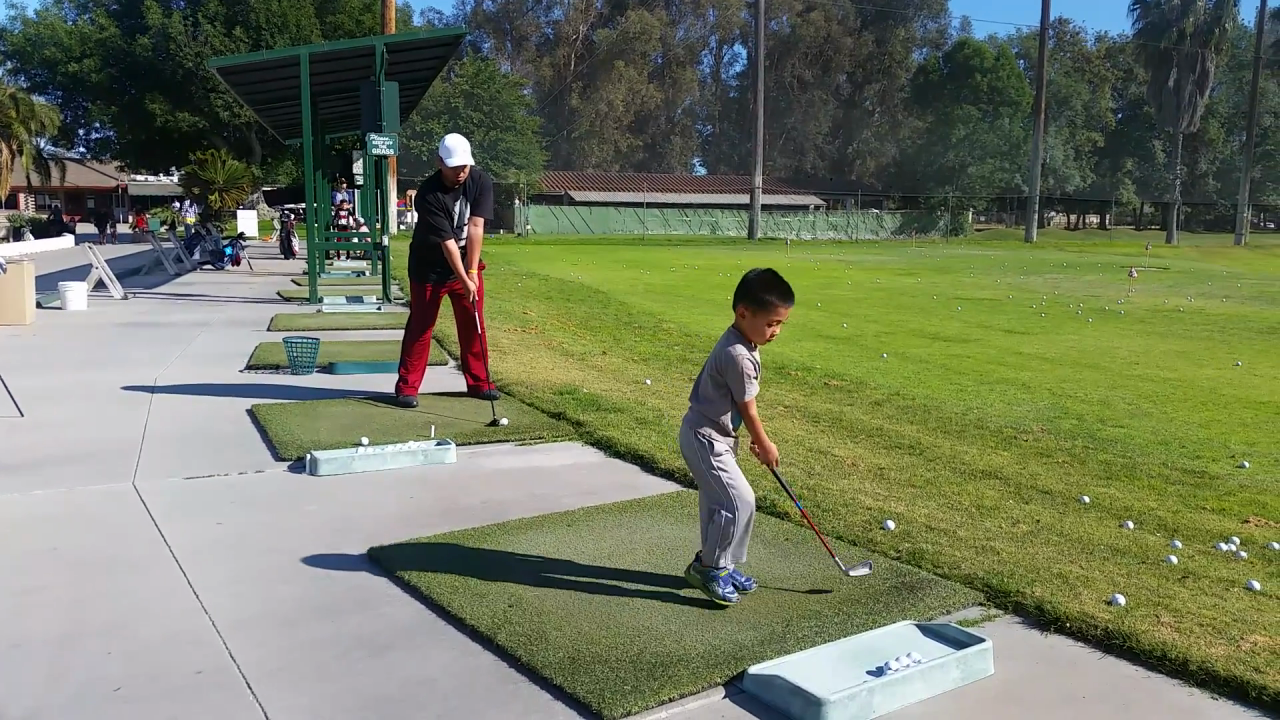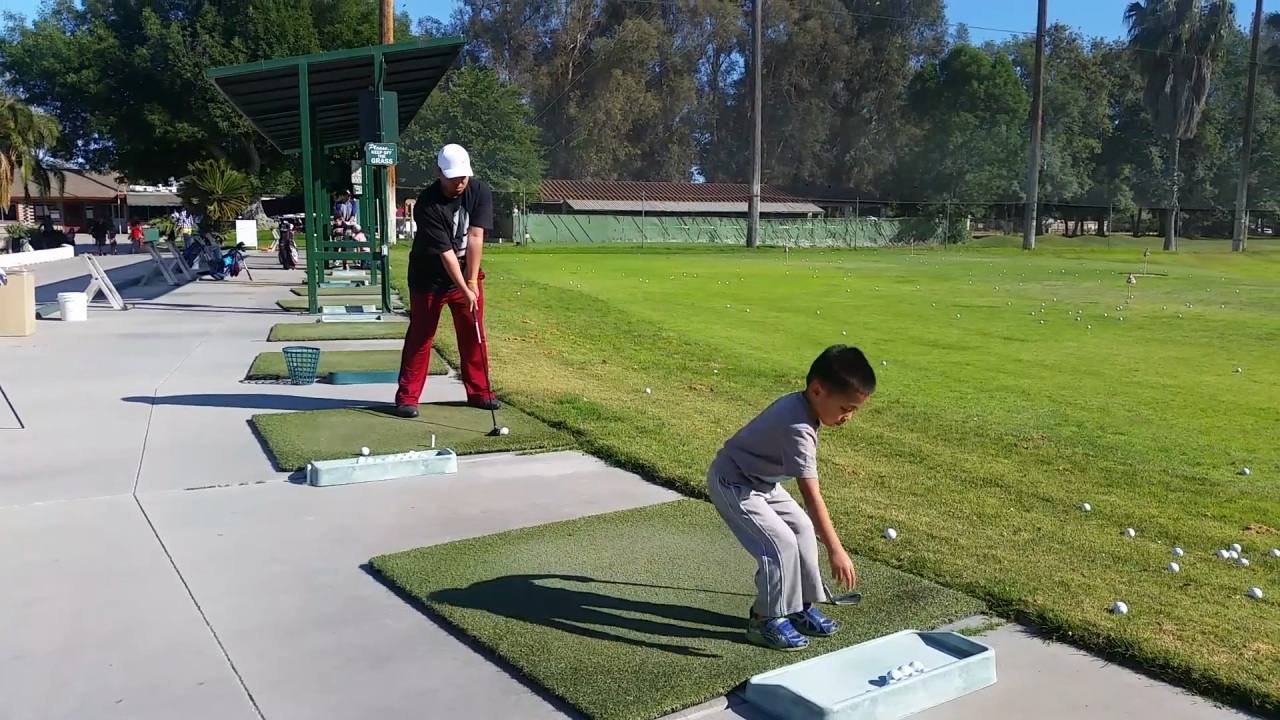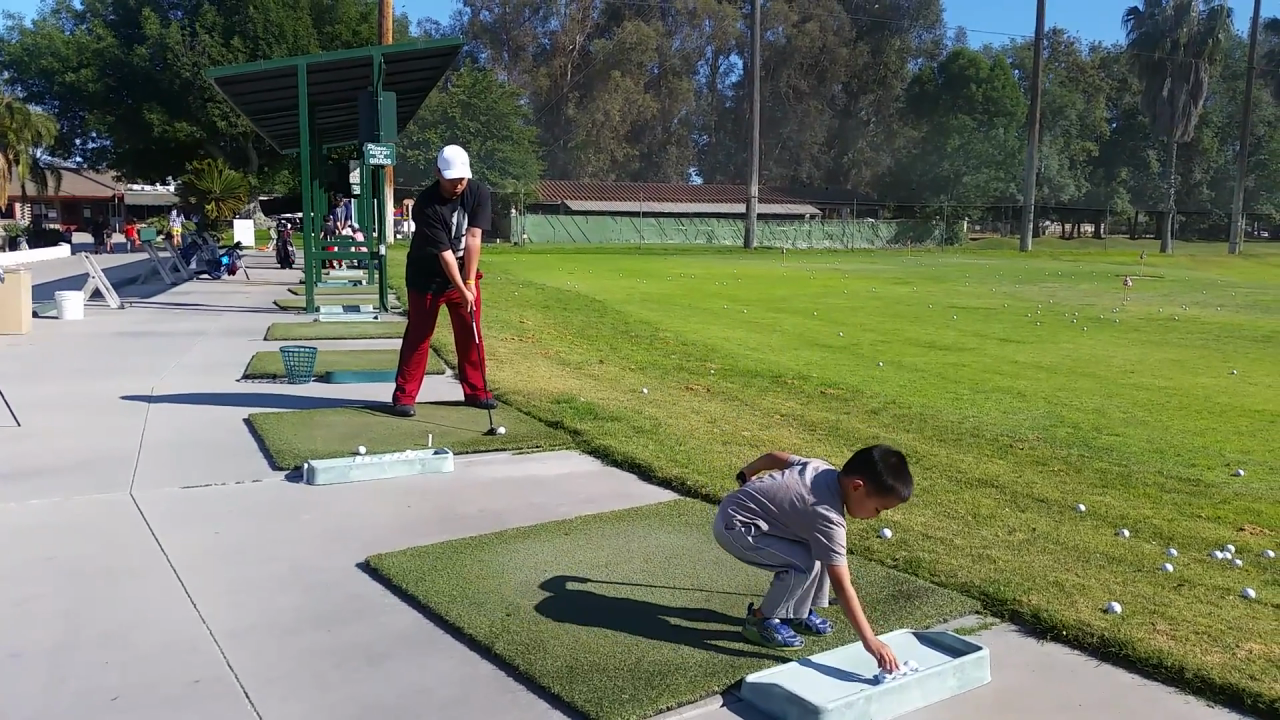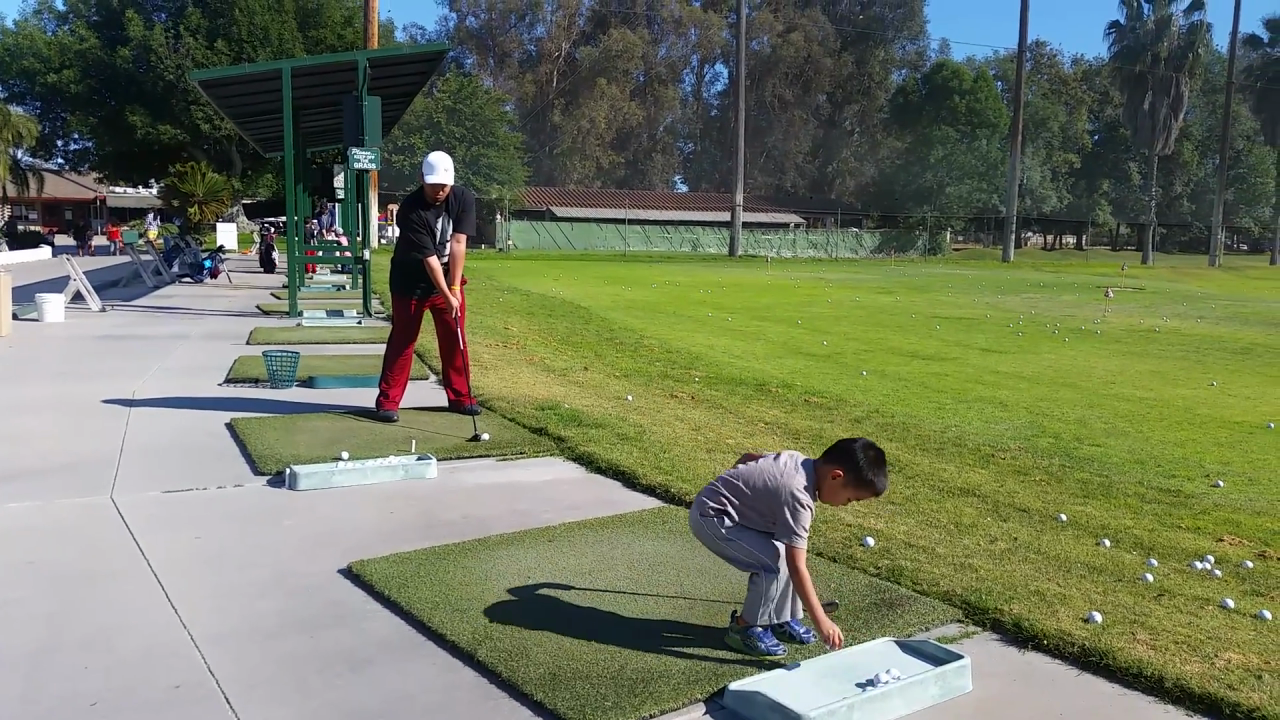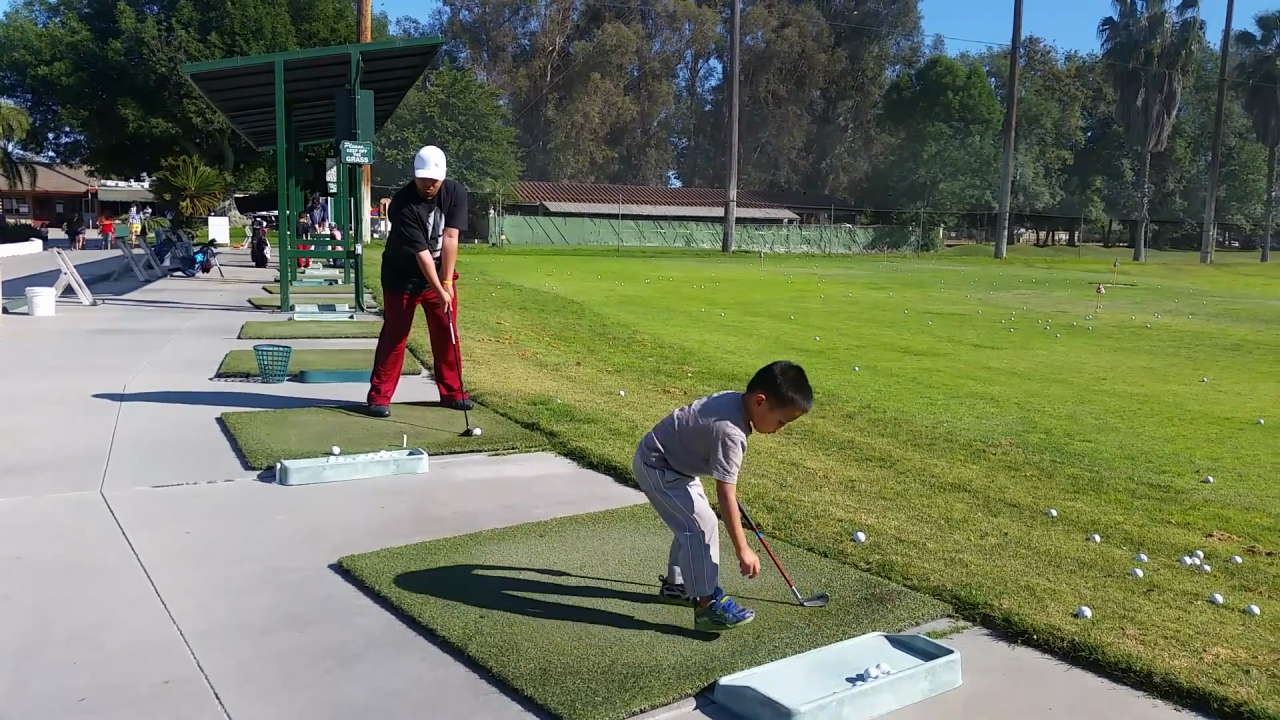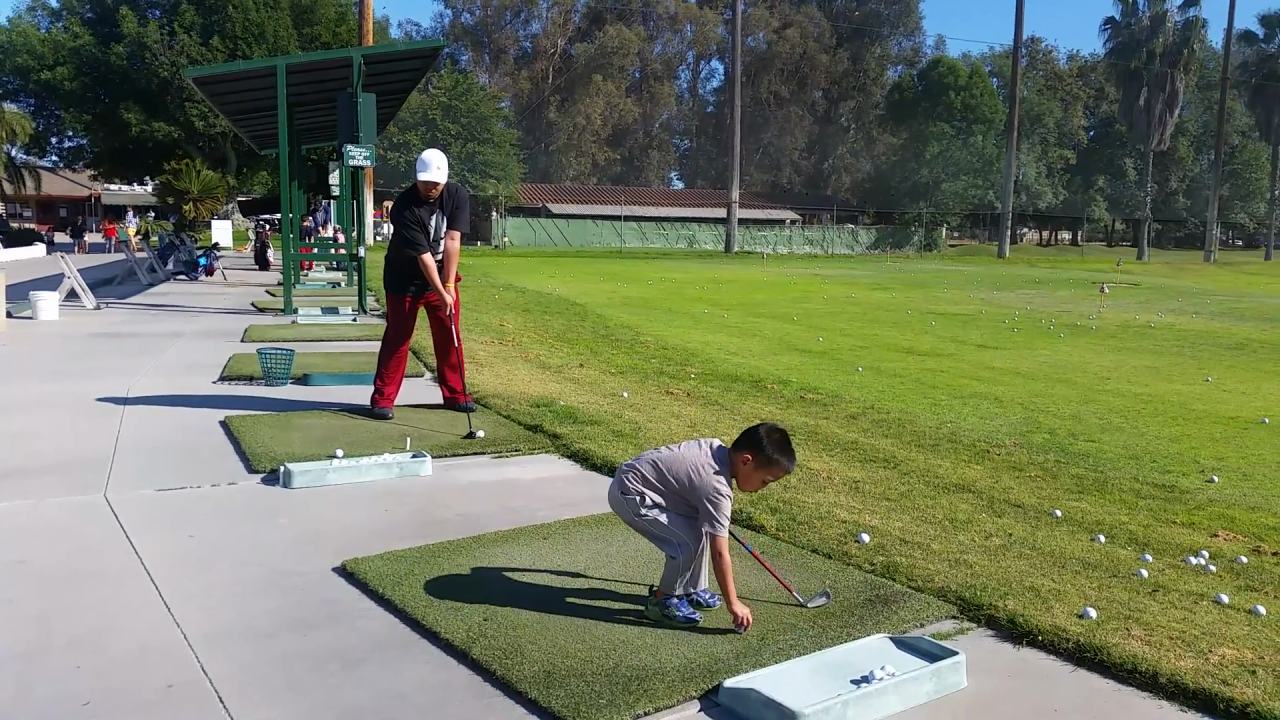
dt=0.5s
person 1, frame 1
left shoulder: (482, 182)
right shoulder: (428, 194)
left elbow: (476, 227)
right elbow: (446, 241)
left wrist: (473, 272)
right wrist: (464, 279)
left hip: (468, 263)
right hip: (429, 268)
left knee: (473, 324)
right knee: (420, 326)
left ankle: (478, 382)
right ankle: (407, 386)
person 1, frame 2
left shoulder: (480, 192)
right shoulder: (427, 205)
left elbow: (475, 237)
right elbow: (445, 252)
left wrist: (472, 282)
right wrist: (463, 290)
left hip: (466, 273)
right hip: (429, 278)
left knee: (473, 333)
right knee: (420, 335)
left ankle: (478, 391)
right ankle: (407, 396)
person 1, frame 3
left shoulder: (479, 193)
right shoulder: (426, 205)
left elbow: (473, 238)
right elbow: (443, 252)
left wrist: (470, 282)
right wrist: (461, 289)
left hip: (465, 273)
right hip: (427, 277)
left knee: (471, 332)
right knee: (418, 335)
left ankle: (475, 390)
right ankle: (404, 395)
person 1, frame 4
left shoulder: (464, 198)
right shoulder: (410, 210)
left elbow: (458, 244)
right elbow: (428, 257)
left wrist: (455, 288)
right wrist: (446, 296)
left hip: (449, 279)
right hip: (411, 282)
left knee: (455, 338)
right knee: (402, 340)
left ankle: (460, 396)
right ankle: (388, 400)
person 1, frame 5
left shoulder: (456, 193)
right shoulder: (402, 204)
left elbow: (450, 238)
right elbow: (421, 252)
left wrist: (447, 282)
right wrist: (439, 290)
left hip: (440, 274)
right hip: (402, 277)
left knee: (447, 333)
right knee: (394, 335)
left ankle: (451, 391)
right ankle: (379, 395)
person 1, frame 6
left shoulder: (458, 195)
right shoulder: (404, 207)
left elbow: (452, 241)
right elbow: (422, 254)
left wrist: (449, 285)
right wrist: (440, 292)
left hip: (443, 276)
right hip: (404, 280)
left knee: (449, 335)
right knee: (397, 338)
left ankle: (454, 393)
right ankle: (382, 398)
person 2, frame 1
left shoulder: (743, 344)
right shoulder: (738, 355)
left elbow: (747, 399)
right elbow: (747, 410)
left wrist: (757, 439)
right wrist: (766, 446)
left hip: (718, 436)
right hip: (705, 438)
left knee: (719, 504)
right knee: (740, 502)
left ankle: (711, 566)
right ankle: (710, 568)
person 2, frame 2
left shoulder: (798, 402)
right shoulder: (799, 429)
right elbow: (812, 496)
right wrist: (836, 550)
left hip: (757, 478)
right hip: (731, 484)
left knee: (803, 529)
right knee: (781, 543)
left ankle: (800, 607)
right ankle: (766, 621)
person 2, frame 3
left shoulder: (824, 469)
right shoulder: (828, 518)
left elbow: (775, 458)
right elbow: (842, 585)
left wrist: (746, 475)
right wrist: (870, 640)
left hip: (741, 507)
right hip: (735, 526)
left knee: (818, 552)
right knee: (805, 565)
left ankle: (798, 610)
right ankle: (761, 620)
person 2, frame 4
left shoulder: (799, 460)
right shoulder: (799, 498)
left elbow: (750, 457)
right elbow: (798, 567)
right wrist: (821, 620)
left hip: (731, 507)
right hip: (711, 516)
left knee: (787, 551)
right knee: (774, 565)
left ankle: (781, 619)
right ankle: (746, 627)
person 2, frame 5
left shoulder: (733, 399)
right shoulder: (731, 433)
right elbow: (726, 499)
right wrist: (743, 550)
left hip: (675, 462)
right hip: (655, 466)
left knee: (691, 526)
right knee: (701, 526)
left ankle: (680, 584)
right ankle: (706, 601)
person 2, frame 6
left shoulder: (718, 448)
right shoulder: (717, 489)
right elbow: (720, 553)
right wrist: (733, 603)
left hip: (641, 480)
right hip: (630, 493)
left knee: (700, 528)
right knee: (688, 542)
left ankle: (691, 588)
right ankle: (663, 600)
